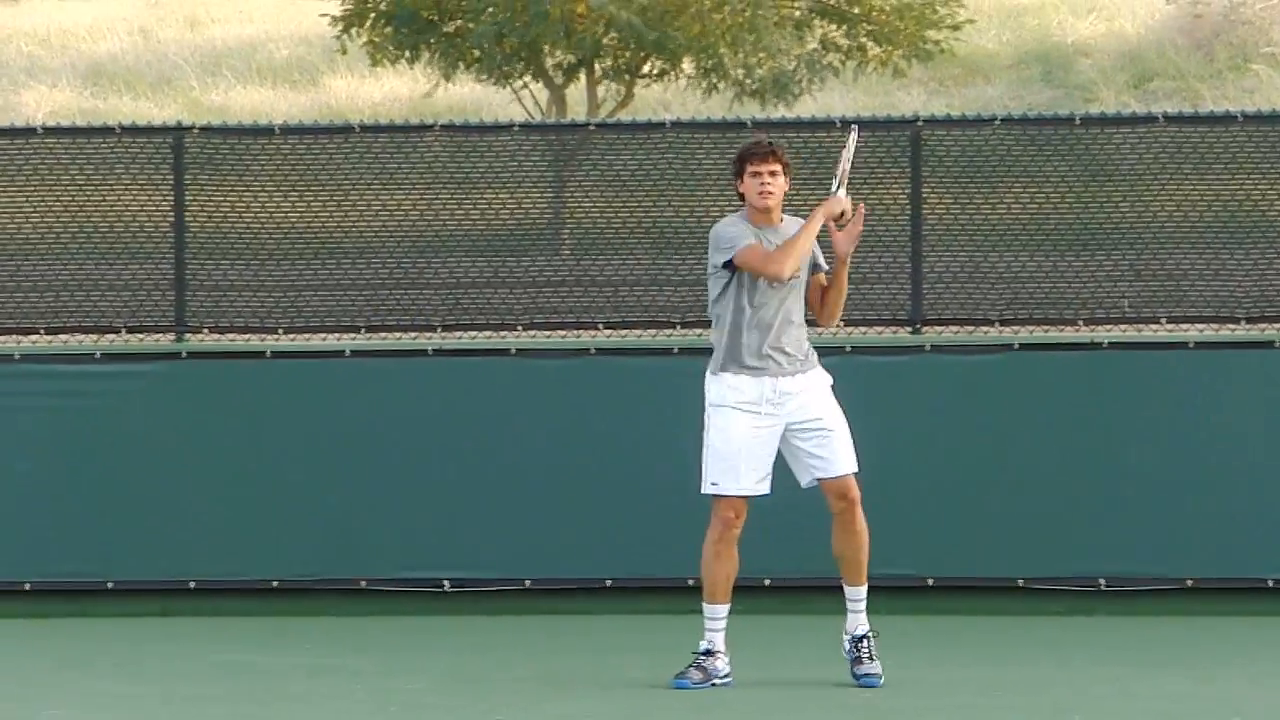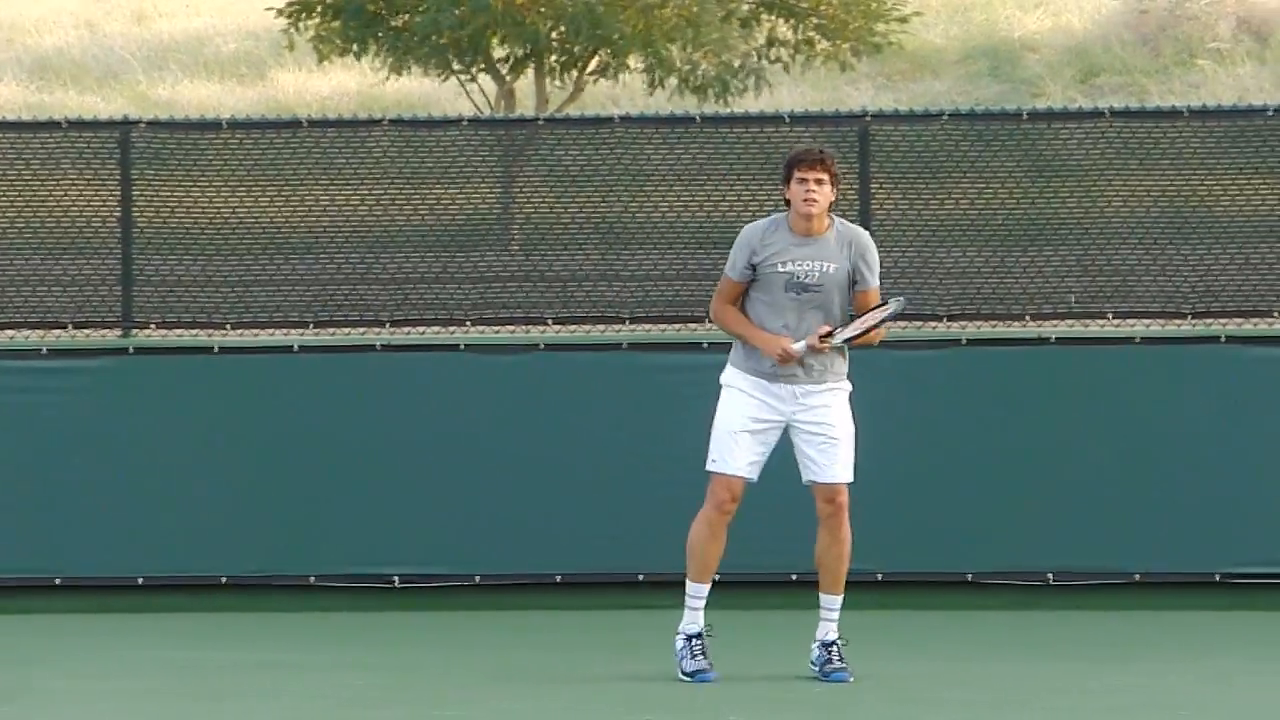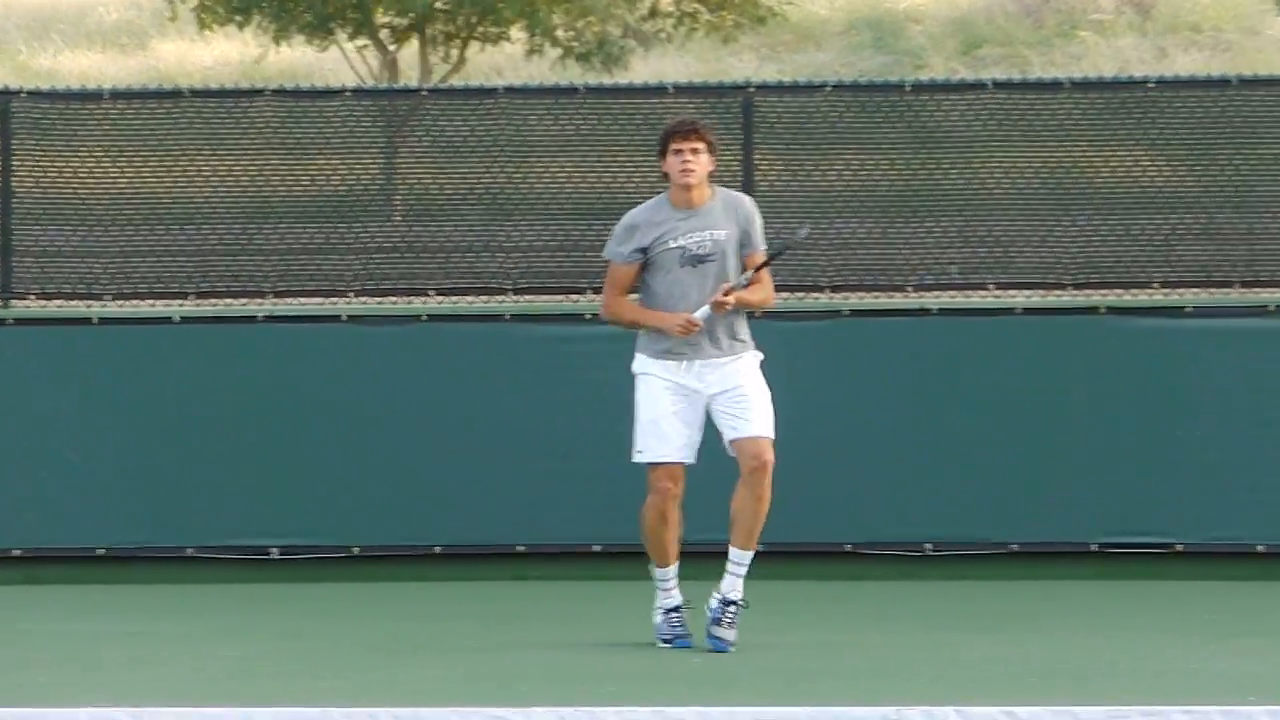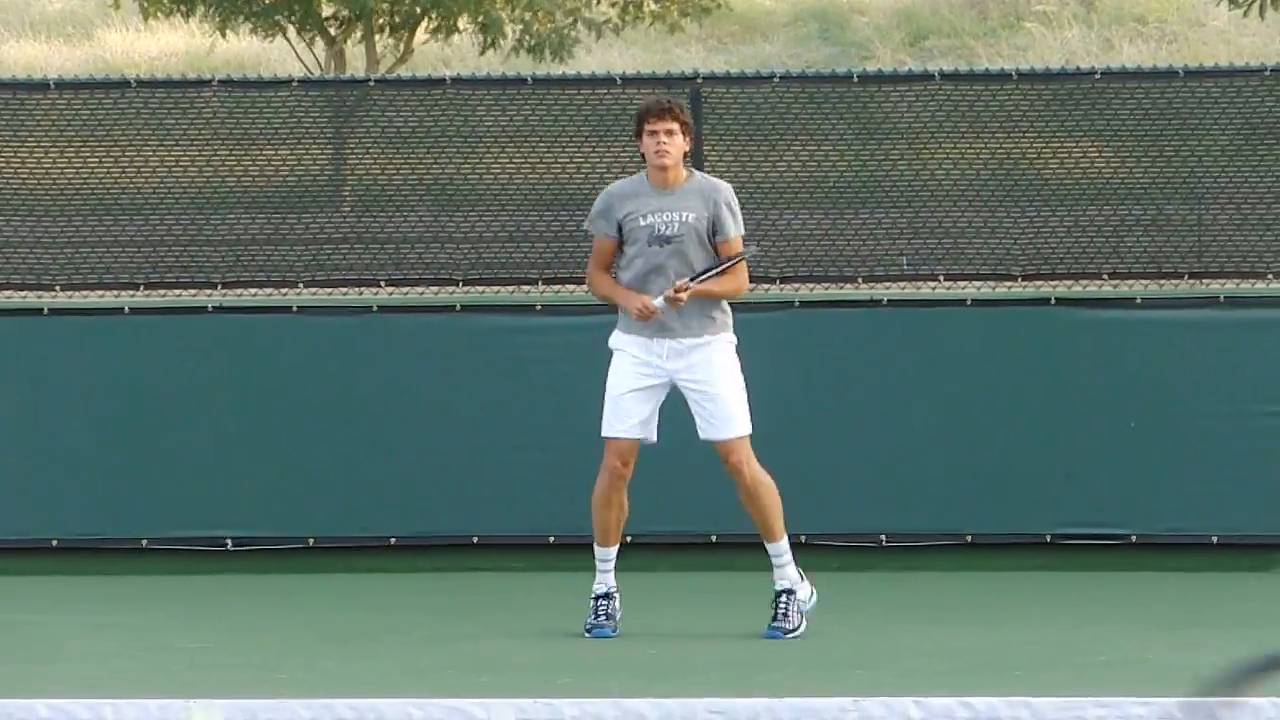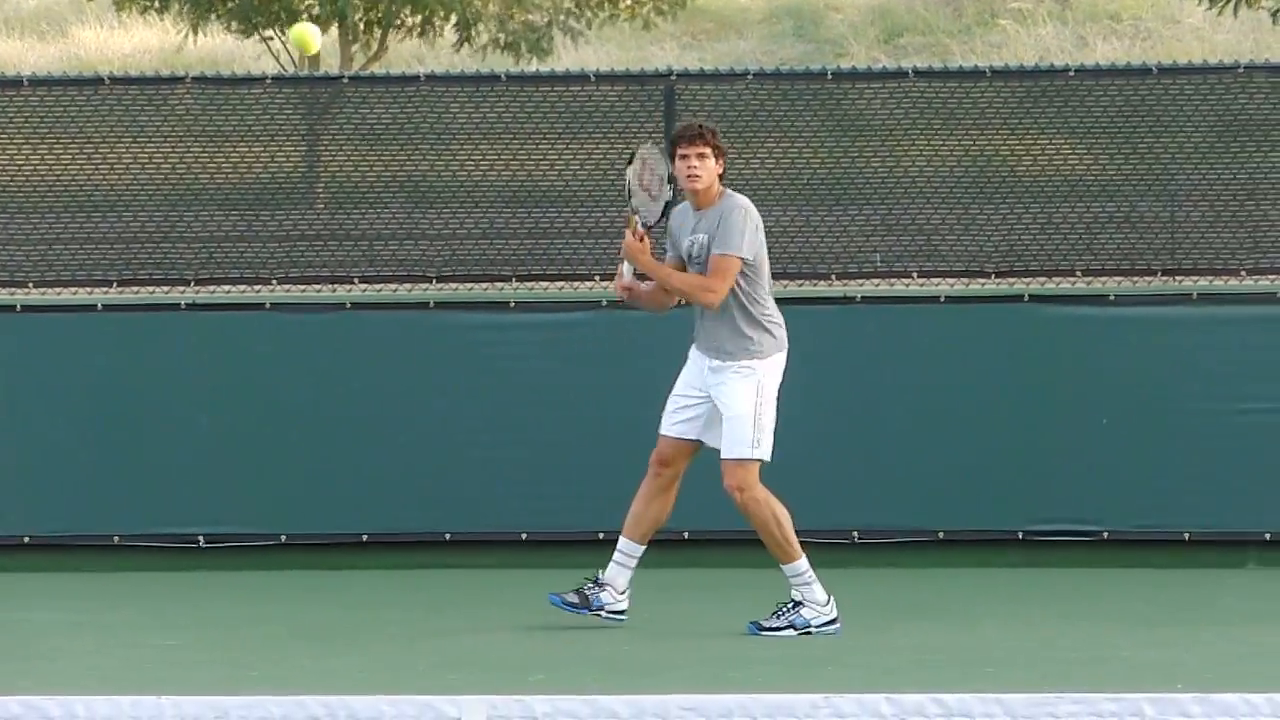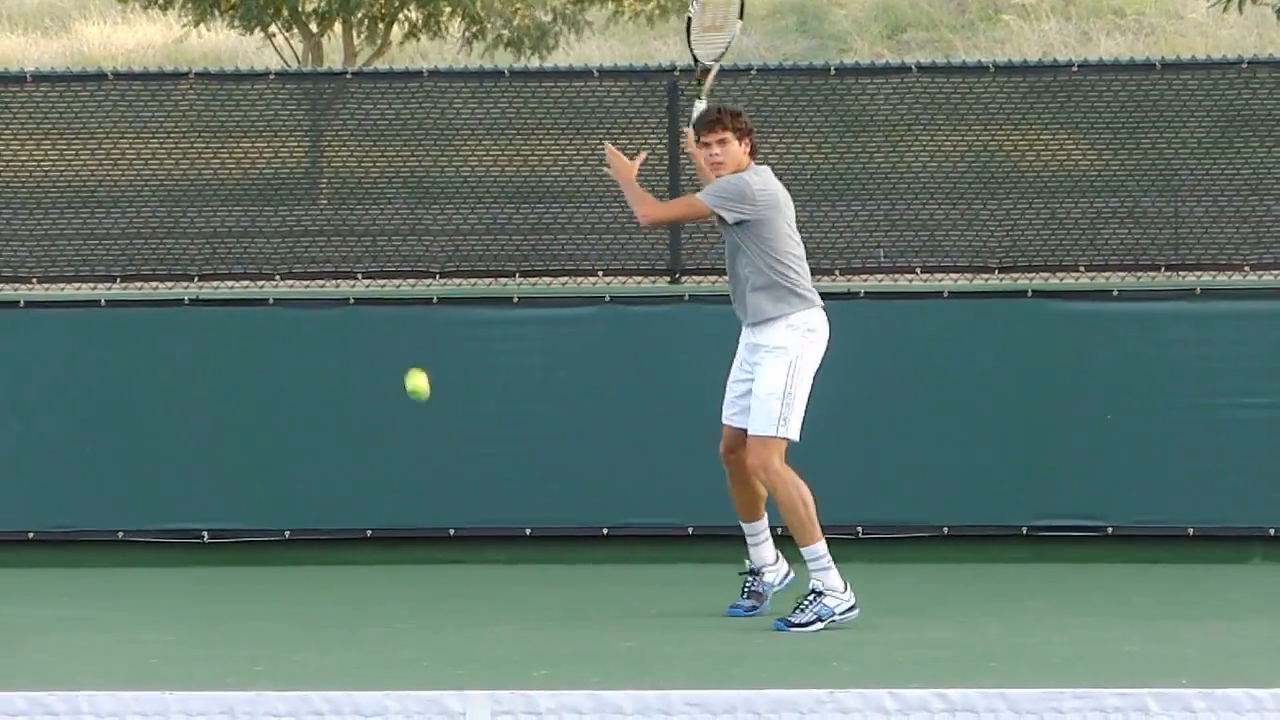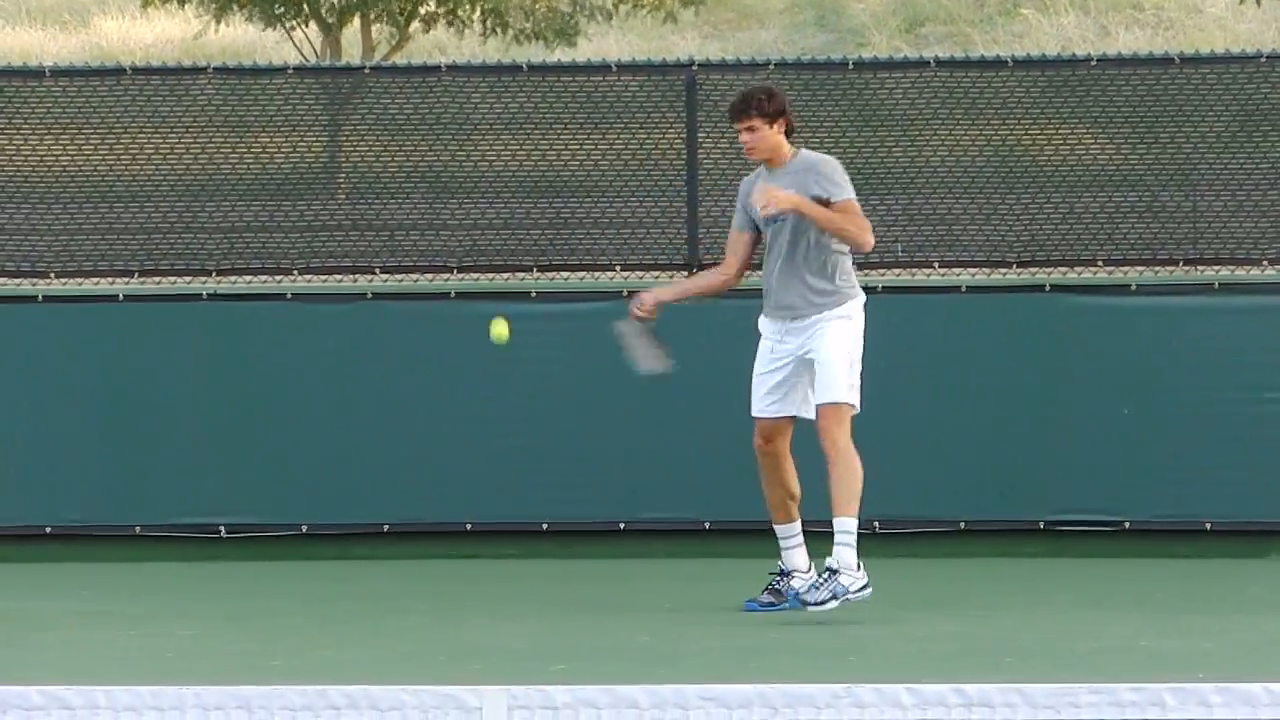
dt=0.4s
person 1, frame 1
left shoulder: (801, 233)
right shoulder: (727, 232)
left elbow: (826, 316)
right elbow: (778, 270)
left wrist: (842, 255)
right wrist: (819, 217)
left hip: (804, 384)
right hip: (739, 390)
left knee: (846, 498)
right knee: (727, 518)
left ankle: (857, 632)
right ankle: (713, 652)
person 1, frame 2
left shoulder: (856, 243)
right shoulder: (756, 237)
left elbow: (870, 325)
right elbow: (721, 307)
left wrist: (832, 338)
right wrist: (767, 341)
left hip: (823, 390)
right hip: (754, 384)
left knee: (834, 505)
right knee: (721, 500)
left ankle: (828, 639)
right ankle: (692, 628)
person 1, frame 3
left shoulder: (740, 209)
right shoulder: (639, 221)
left elbow: (765, 291)
right elbow: (611, 303)
left wrist: (737, 297)
right wrist: (661, 319)
left hip: (731, 360)
right hip: (664, 368)
left knee: (758, 461)
right knee: (665, 488)
left ankle: (729, 595)
right ankle: (667, 602)
person 1, frame 4
left shoulder: (715, 194)
right shoulder: (617, 198)
left elbow: (738, 281)
right elbow: (597, 274)
left wrist: (694, 291)
right wrist: (627, 298)
left hip: (705, 343)
right hip: (639, 347)
left knee: (739, 462)
right knee: (615, 465)
left ankle: (791, 584)
right ankle: (605, 589)
person 1, frame 5
left shoulder: (738, 214)
right shoulder: (680, 217)
left elbow: (710, 293)
right elbow: (666, 291)
left wrist: (648, 263)
right wrist: (635, 289)
left hip: (751, 362)
right hip: (706, 359)
left knee: (741, 485)
right knee: (663, 465)
left ankle: (813, 602)
right ankle: (611, 587)
person 1, frame 6
left shoulder: (747, 184)
right shoulder: (737, 186)
left elbow: (651, 215)
left wrist: (626, 177)
right wrist: (703, 170)
left hip: (790, 332)
right hip: (760, 334)
left knee: (764, 461)
right knee: (732, 450)
left ankle: (832, 590)
right ankle: (766, 564)
person 1, frame 7
left shoulder: (821, 167)
right shoulder: (751, 189)
left elbow: (863, 239)
right elbow: (730, 271)
left wrist: (801, 204)
right wrist: (665, 294)
left hip: (833, 316)
right hip: (780, 326)
left knee: (832, 428)
right knee: (767, 442)
left ankle: (846, 565)
right ankle: (795, 569)
